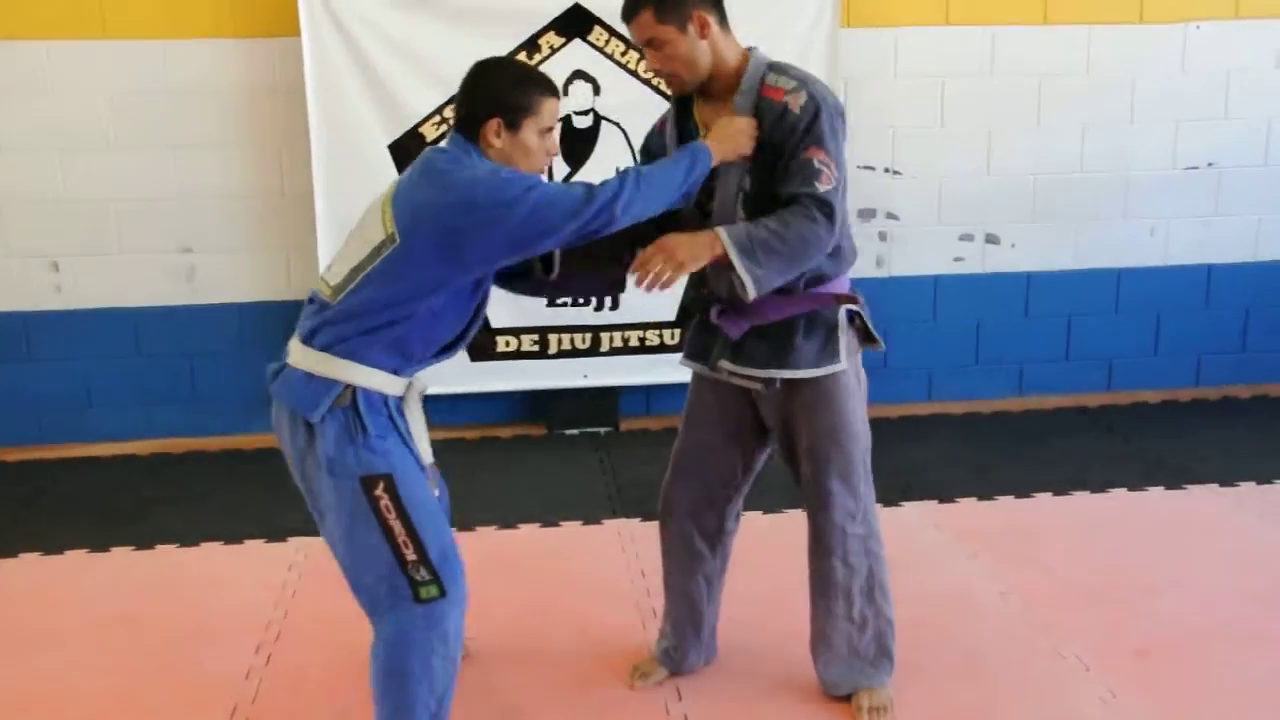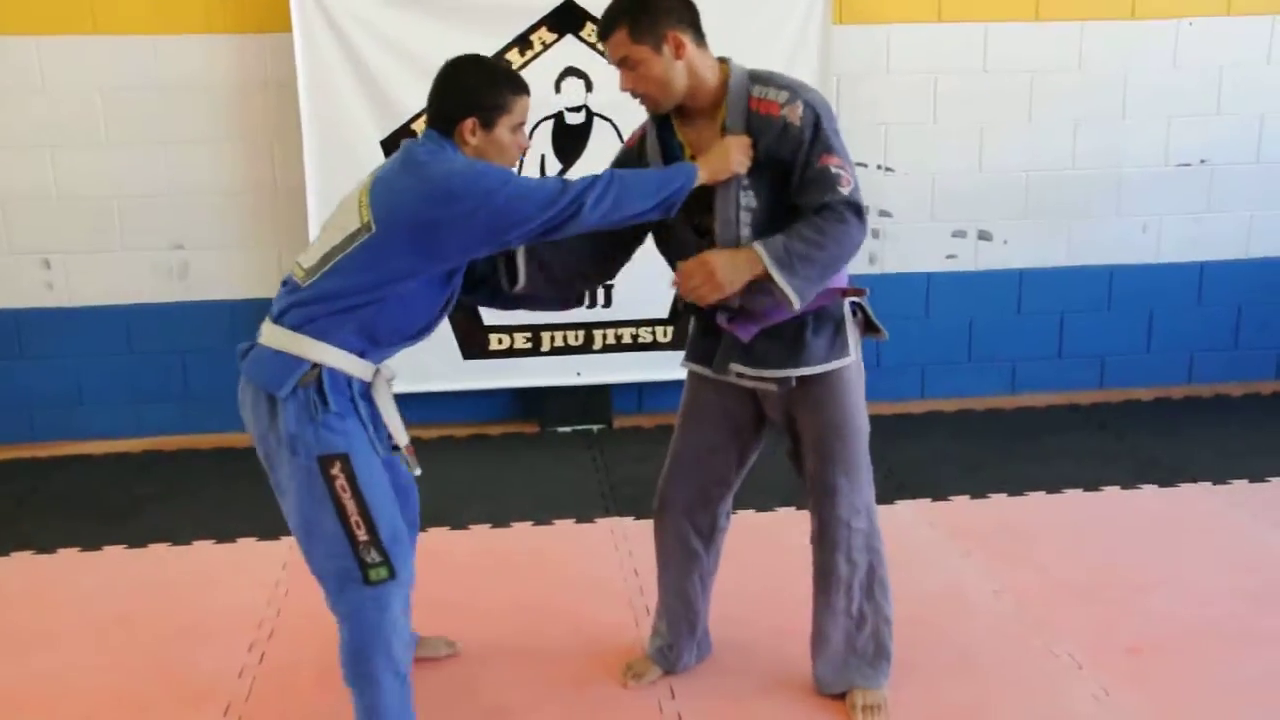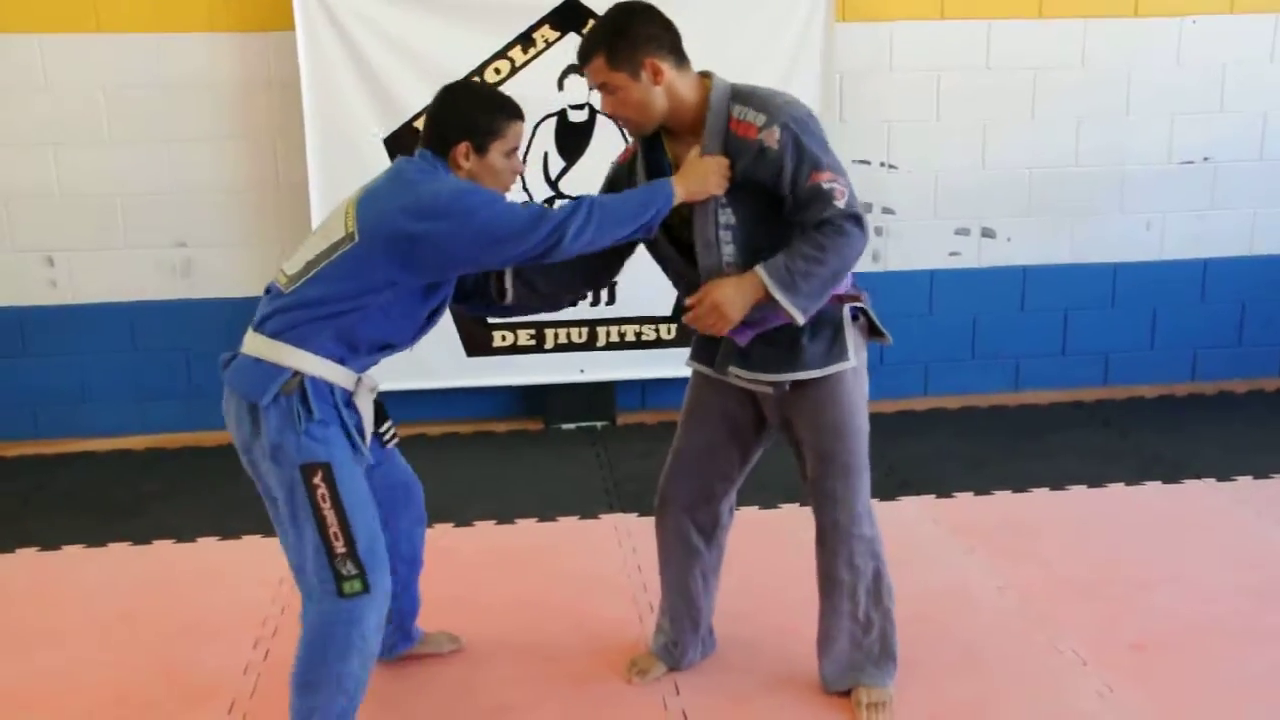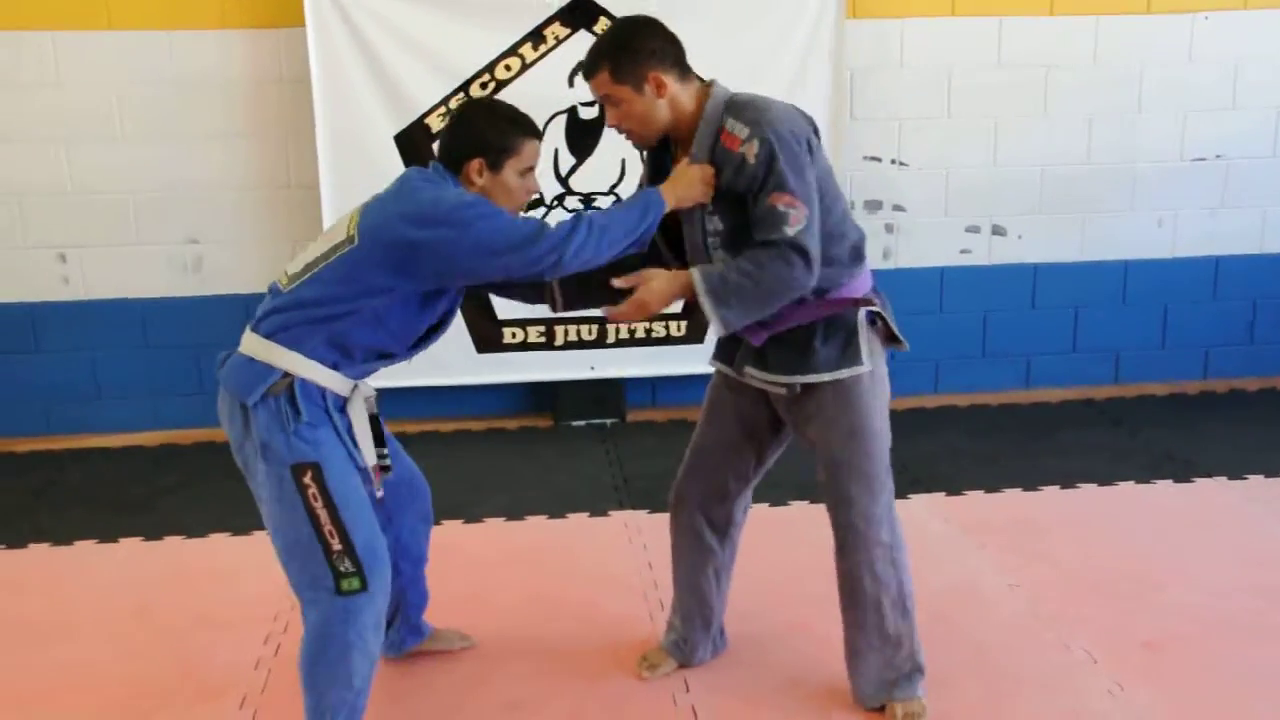
dt=0.2s
person 1, frame 1
left shoulder: (797, 103)
right shoulder: (673, 128)
left elbow: (814, 222)
left wrist: (710, 244)
left hip: (810, 339)
right hip: (727, 346)
left knee: (838, 511)
right knee: (691, 504)
right ankle: (685, 644)
person 1, frame 2
left shoulder: (790, 111)
right shoulder: (648, 146)
left elbow: (843, 221)
right elbow: (592, 250)
left wrist: (751, 263)
right wrist: (500, 258)
left hip: (813, 338)
right hip: (724, 346)
left knee: (842, 509)
right knee: (685, 503)
right ankle: (678, 644)
person 1, frame 3
left shoulder: (773, 124)
right shoulder: (641, 160)
left elbow: (842, 228)
right elbow: (587, 259)
left wrist: (752, 287)
right wrist: (492, 276)
left hip: (814, 342)
right hip: (728, 351)
left knee: (843, 513)
right knee: (686, 500)
right ankle: (681, 640)
person 1, frame 4
left shoulder: (765, 134)
right shoulder: (667, 158)
left elbow: (791, 261)
right elbow: (638, 259)
left wrist: (685, 287)
left hip: (833, 345)
right hip: (752, 351)
left knee: (863, 519)
right knee: (700, 497)
right ankle: (692, 635)
person 2, frame 1
left shoulder: (449, 179)
right shoulder: (475, 194)
left elbow: (530, 263)
right elbow: (601, 208)
right wrist: (709, 151)
left hip: (351, 394)
right hip: (341, 407)
left knee: (421, 509)
right knee: (429, 589)
left ankle: (419, 645)
person 2, frame 2
left shoulder: (423, 174)
right shoulder: (451, 186)
left elbow: (482, 278)
right elbow: (575, 205)
right wrist: (700, 171)
left hip: (324, 379)
right hip: (305, 389)
left knee: (394, 505)
right knee: (377, 572)
left ankle: (379, 645)
person 2, frame 3
left shoulder: (415, 194)
right shoulder: (437, 204)
left elbow: (478, 287)
right elbow: (554, 232)
right wrist: (677, 190)
left hip: (313, 388)
right hip: (288, 396)
left knee: (397, 504)
right knee: (354, 580)
left ankle: (391, 637)
person 2, frame 4
left shoulder: (433, 206)
right shoulder: (439, 214)
left elbow: (526, 268)
right elbow: (554, 248)
right wrist: (665, 199)
left hip: (318, 391)
right hip: (282, 397)
left knee: (403, 502)
right knee: (354, 574)
left ankle: (401, 631)
